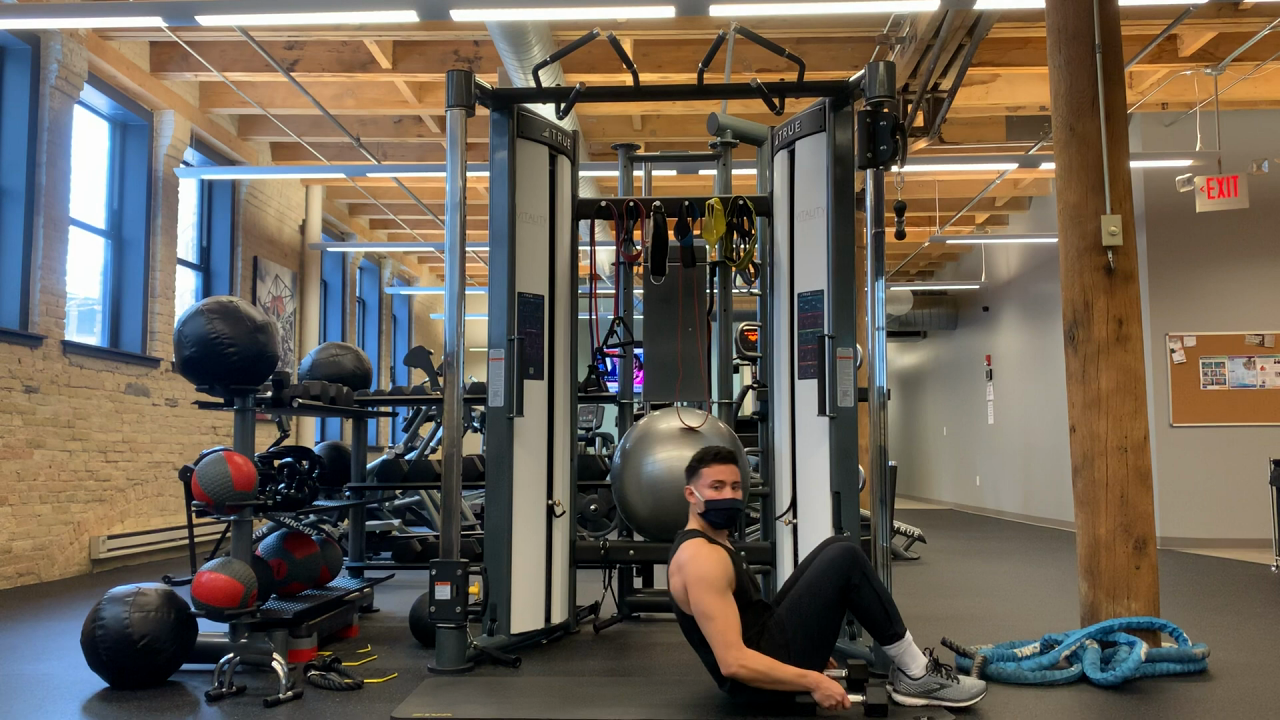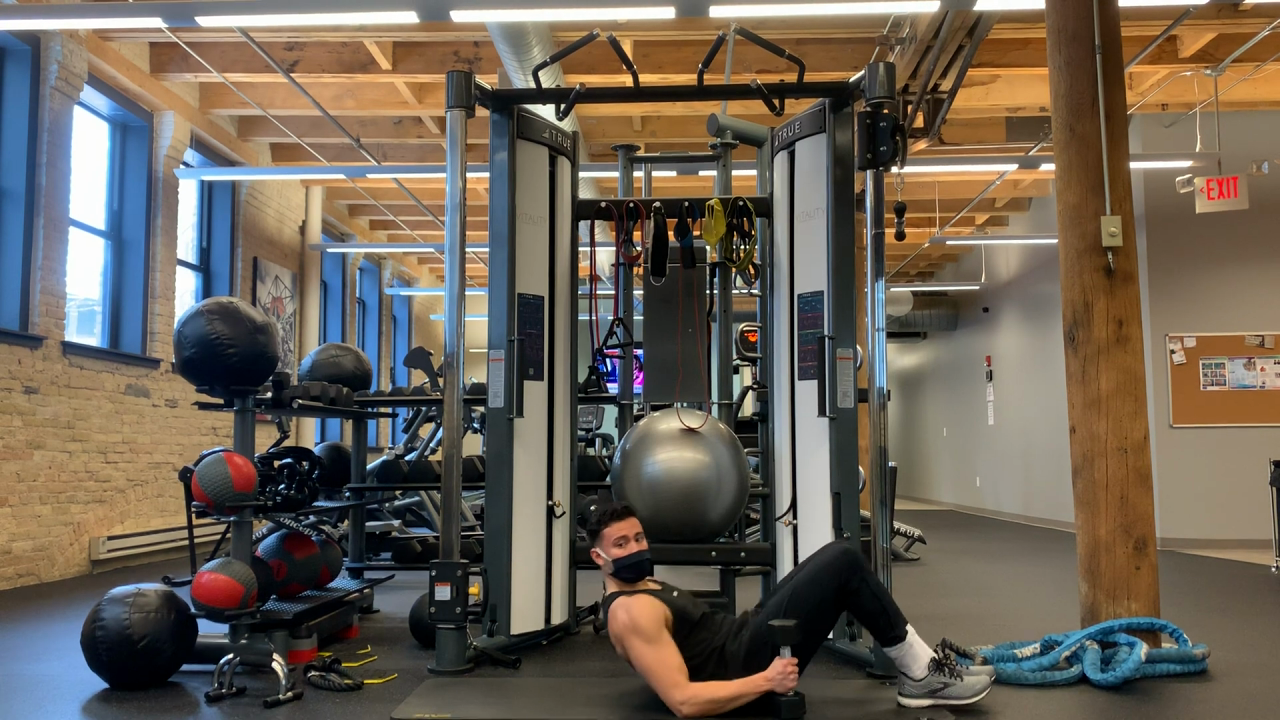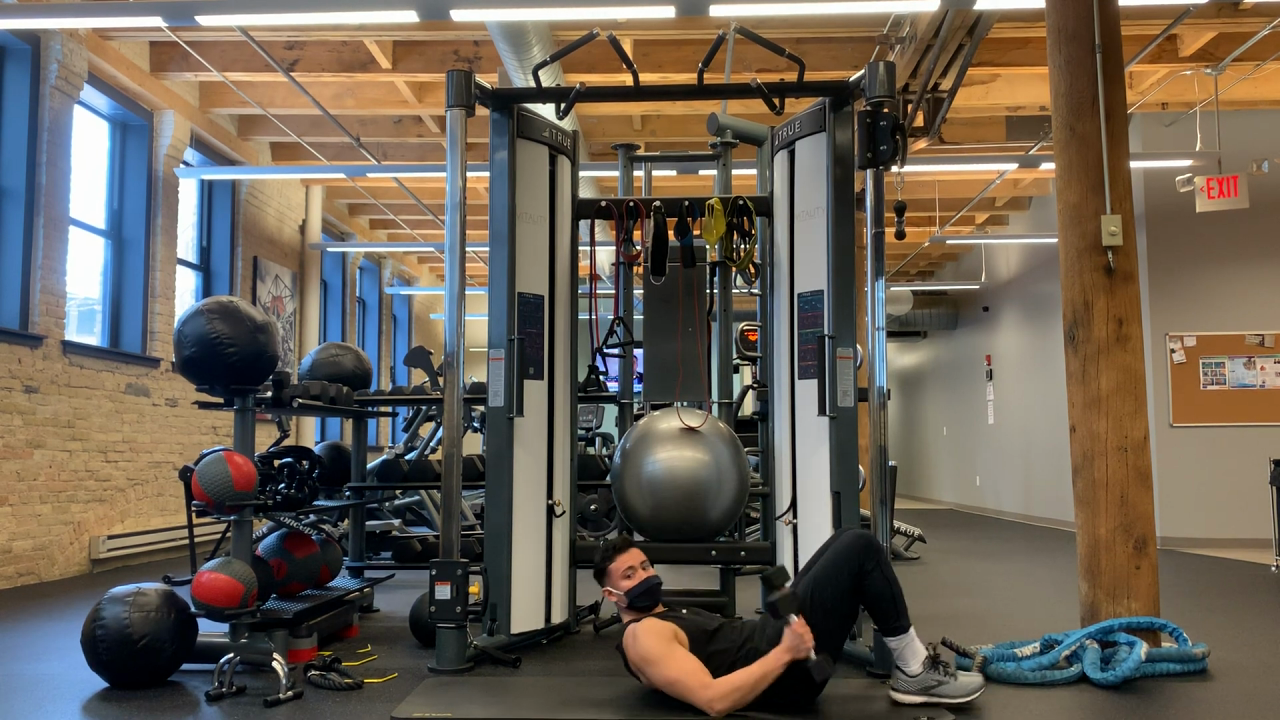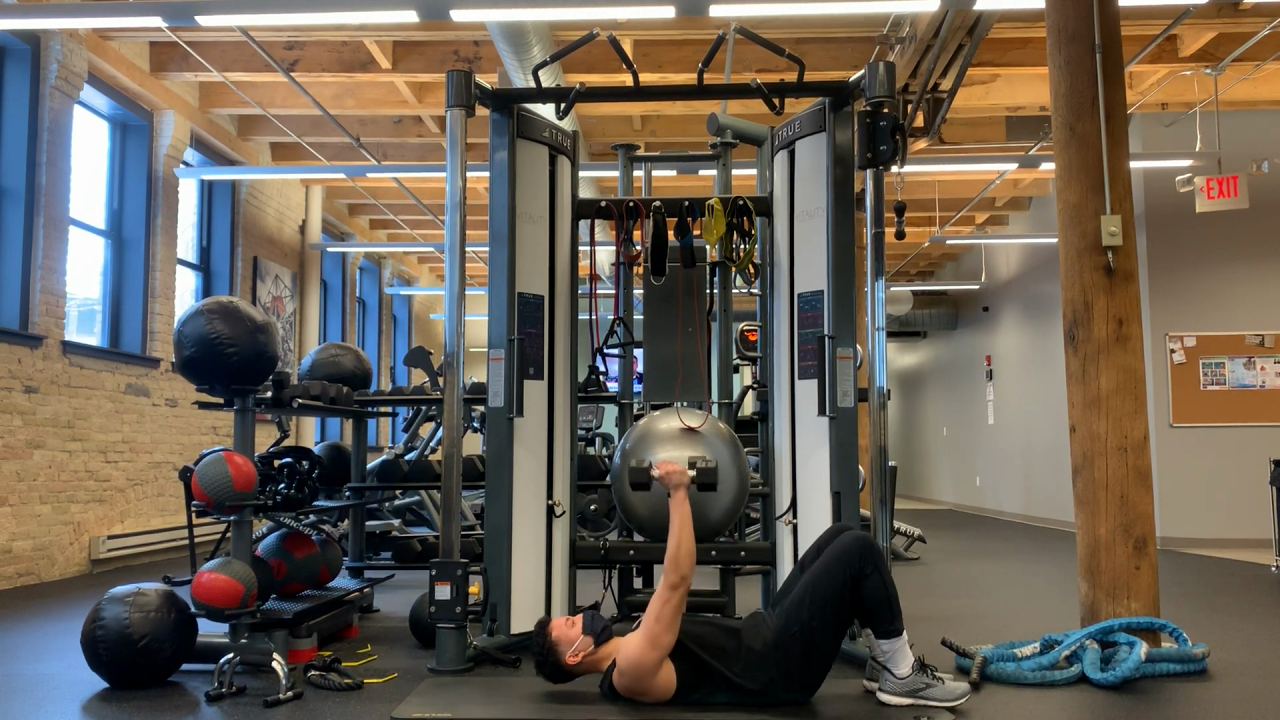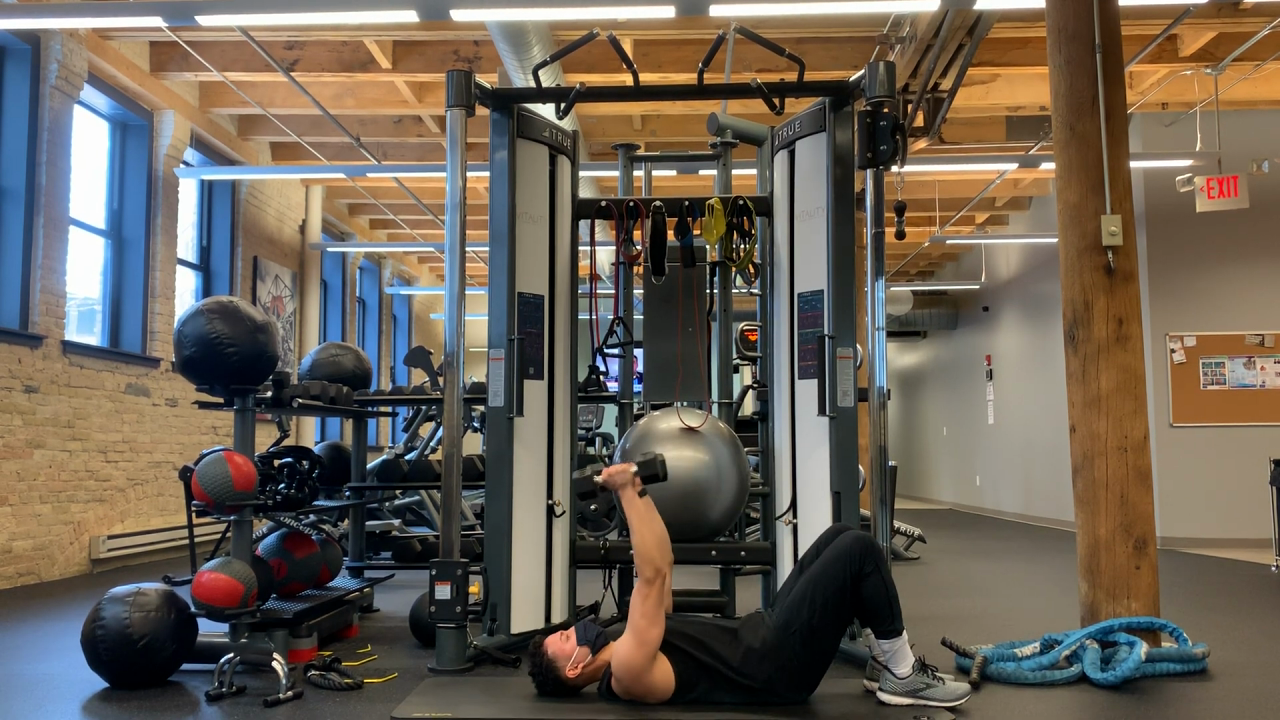
dt=1s
person 1, frame 1
left shoulder: (712, 543)
right shoulder: (700, 558)
right elbow: (732, 662)
left wrist: (813, 653)
right wrist: (813, 682)
left hip: (770, 650)
right hip: (761, 683)
left knee: (839, 550)
right knee: (846, 560)
left ankle: (910, 667)
right ankle: (915, 675)
person 1, frame 2
left shoulder: (643, 588)
right shoulder: (631, 613)
right wrist: (766, 681)
left hip: (748, 634)
right hip: (757, 658)
left knee: (840, 558)
right knee: (846, 563)
left ankle: (921, 660)
right ankle: (920, 676)
person 1, frame 3
left shoulder: (660, 618)
right shoulder: (642, 640)
left wrist: (779, 631)
right wrist: (786, 652)
left hip: (775, 642)
right hip: (784, 674)
left knee: (849, 540)
right knee: (860, 547)
left ankle: (911, 658)
right ankle: (914, 674)
person 1, frame 4
left shoulder: (632, 646)
right shoulder: (632, 669)
left elbow: (673, 581)
right elbow: (676, 581)
left wrist: (677, 493)
right wrist: (678, 494)
left hip: (768, 636)
right hip: (781, 667)
left knee: (842, 537)
right knee: (858, 549)
left ankle: (885, 663)
right ankle: (902, 675)
person 1, frame 5
left shoulder: (629, 652)
right shoulder: (627, 672)
left elbow: (662, 564)
right elbow: (651, 575)
left wrist: (636, 490)
right wrist: (625, 493)
left hip: (767, 637)
right hip: (780, 665)
left knee: (841, 538)
right knee: (858, 550)
left ankle: (887, 661)
right ankle: (902, 674)
